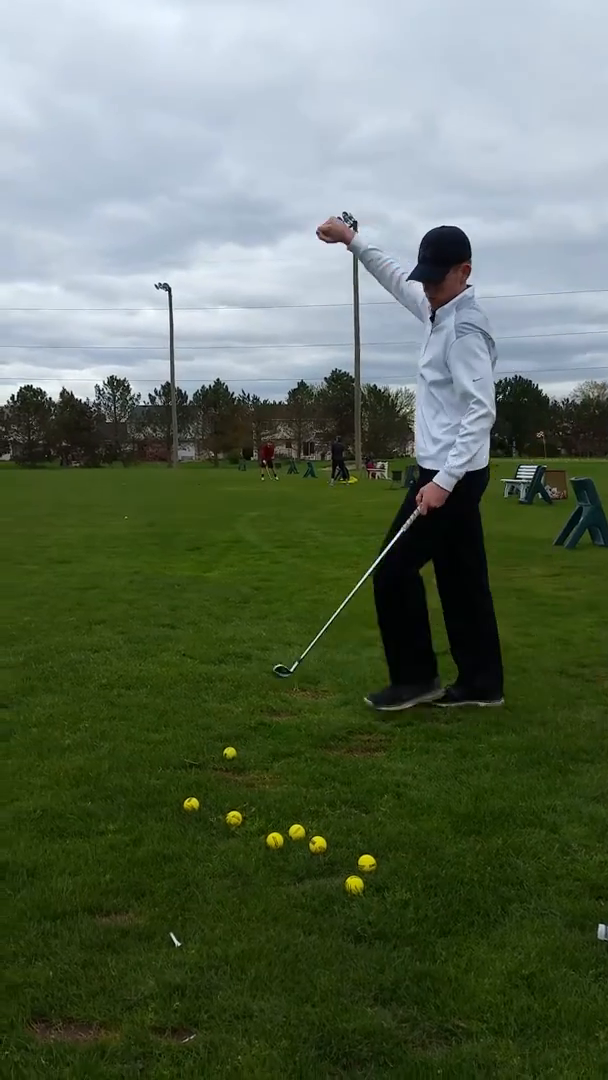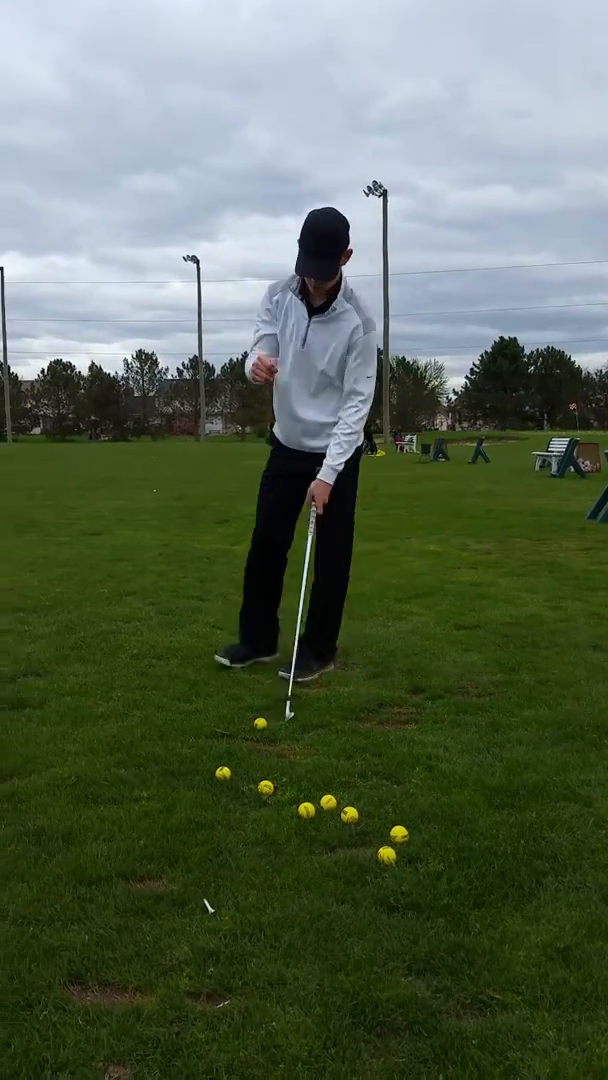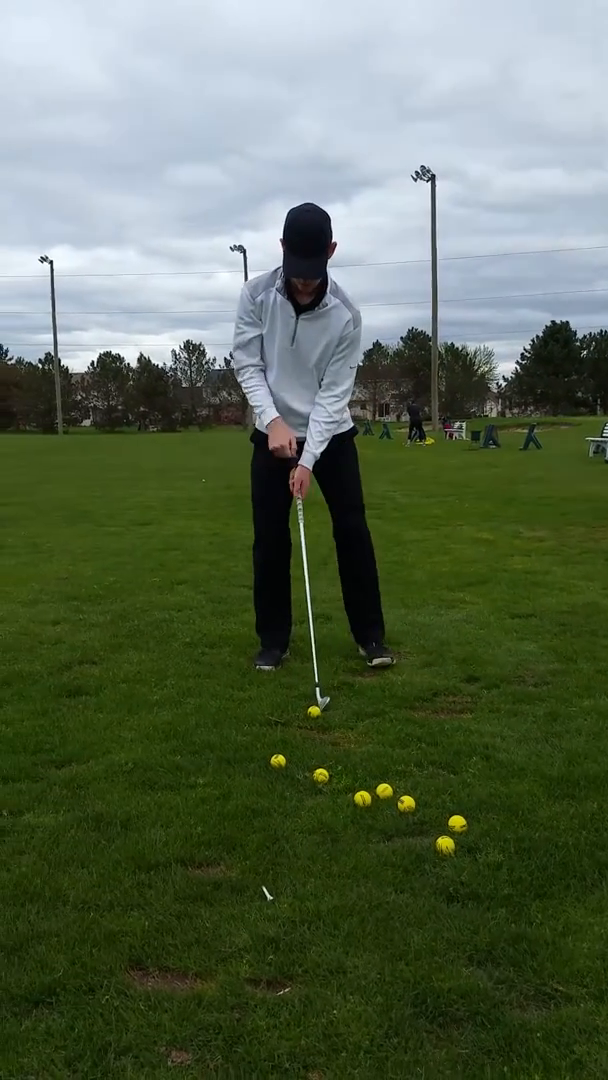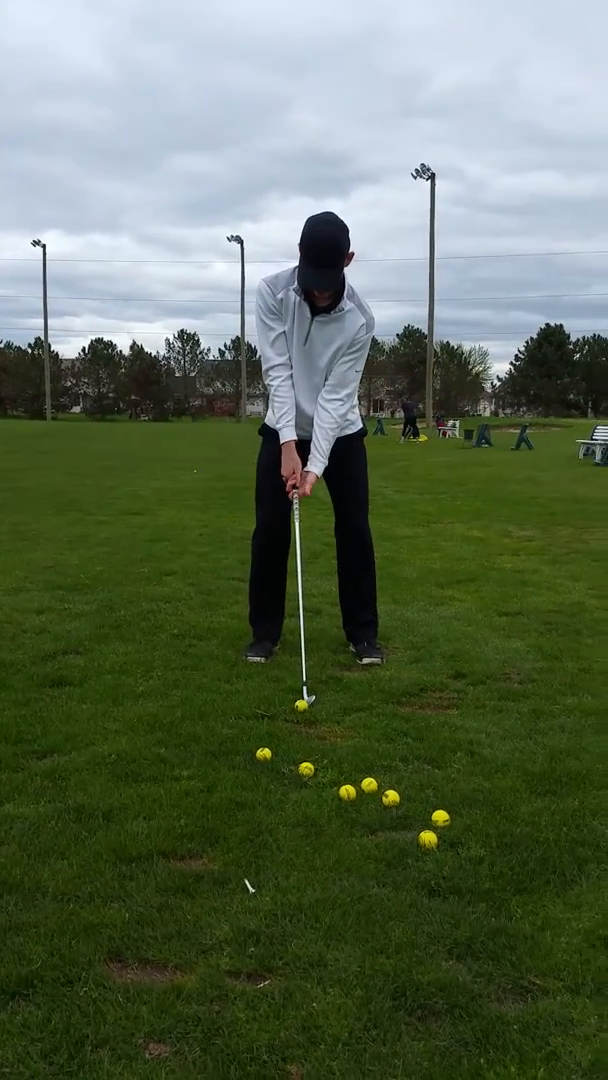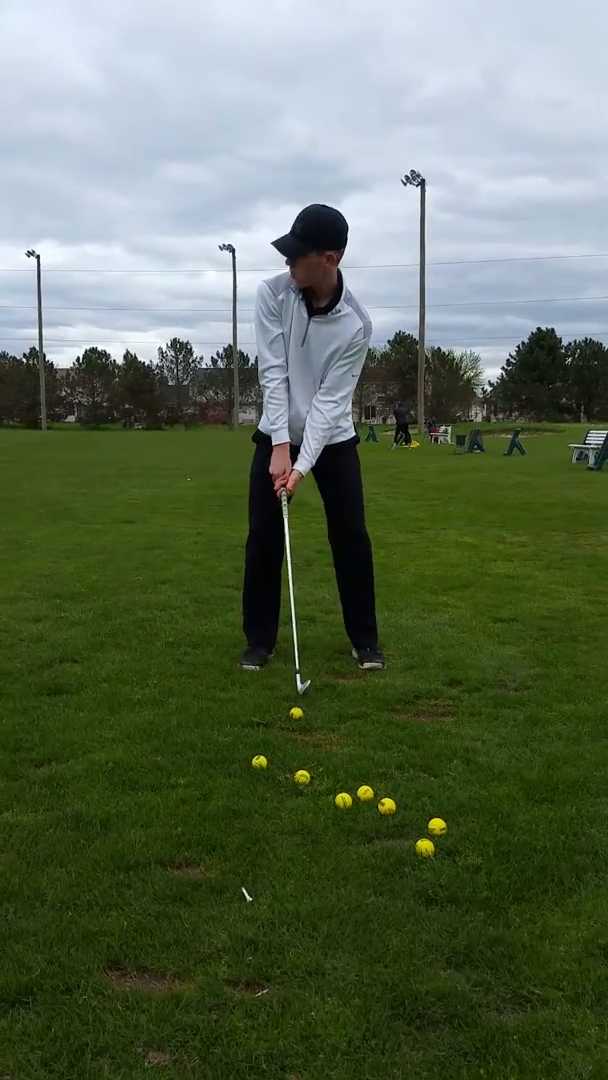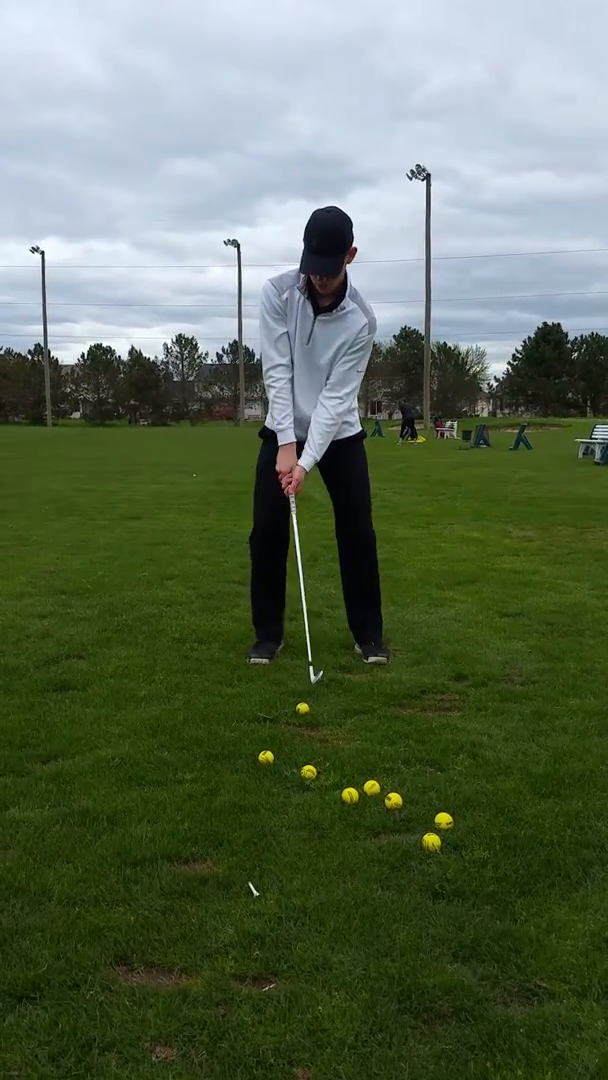
dt=0.7s
person 1, frame 1
left shoulder: (464, 327)
right shoulder: (439, 312)
left elbow: (479, 410)
right elbow: (398, 278)
left wrist: (444, 479)
right wrist: (352, 242)
left hip: (452, 473)
right hip: (453, 471)
left knee: (395, 569)
right knee: (461, 577)
left ankle: (416, 675)
right ankle: (481, 681)
person 1, frame 2
left shoulder: (357, 321)
right shoulder: (278, 296)
left elbow: (357, 401)
right elbow: (261, 350)
left wrist: (329, 474)
right wrist: (257, 364)
left hip: (334, 452)
right hip: (286, 444)
left knee: (330, 554)
right knee: (265, 541)
left ankle: (319, 649)
right ankle: (257, 638)
person 1, frame 3
left shoulder: (345, 315)
right shoulder: (256, 294)
left elbow: (334, 392)
right elbow: (245, 365)
left wrist: (308, 459)
right wrist: (273, 421)
left hip: (332, 435)
right hip: (274, 433)
left knee: (352, 531)
right knee: (269, 539)
left ankle: (370, 634)
right ankle: (273, 639)
person 1, frame 4
left shoulder: (359, 319)
right shoulder: (272, 291)
left elbow: (336, 396)
right elbow: (277, 371)
left wrist: (315, 467)
right wrist: (289, 446)
left hip: (341, 433)
right hip: (283, 431)
left knee: (354, 530)
right knee: (269, 531)
left ankle: (362, 632)
right ankle: (265, 631)
person 1, frame 5
left shoulder: (355, 324)
right shoulder: (272, 294)
left elbow: (331, 400)
right elbow: (273, 374)
left wrist: (302, 466)
right wrist: (282, 447)
left hip: (333, 441)
right hip: (276, 436)
left knee: (351, 536)
right knee: (263, 537)
left ankle: (364, 639)
right ankle: (259, 639)
person 1, frame 6
left shoulder: (361, 320)
right shoulder: (277, 293)
left elbow: (336, 395)
right elbow: (277, 373)
left wrist: (307, 462)
right wrist: (286, 446)
left hip: (339, 435)
right hip: (283, 433)
left knee: (358, 532)
right knee: (267, 532)
left ankle: (368, 633)
right ankle: (267, 633)
